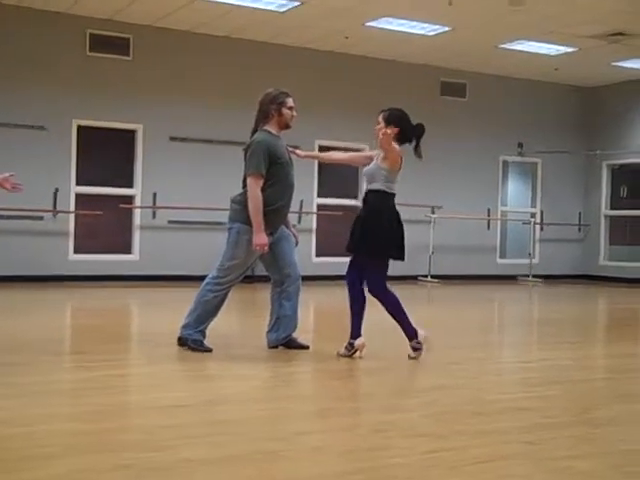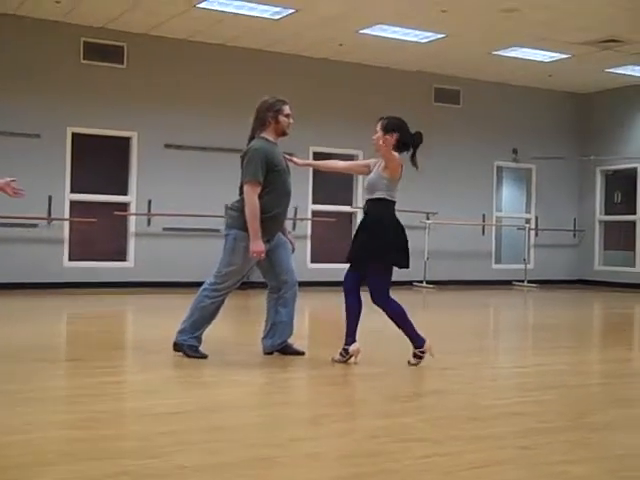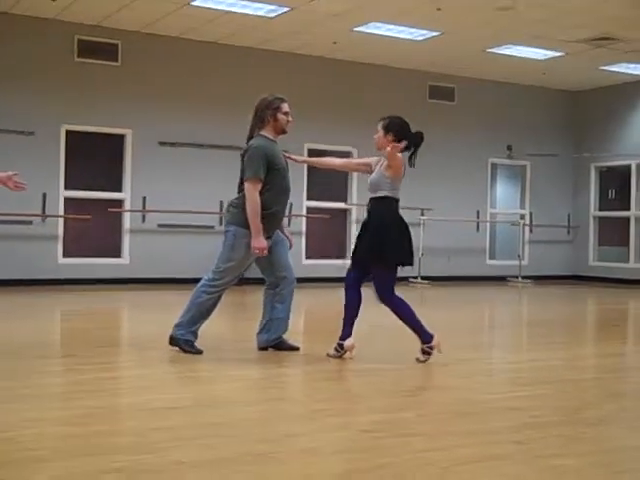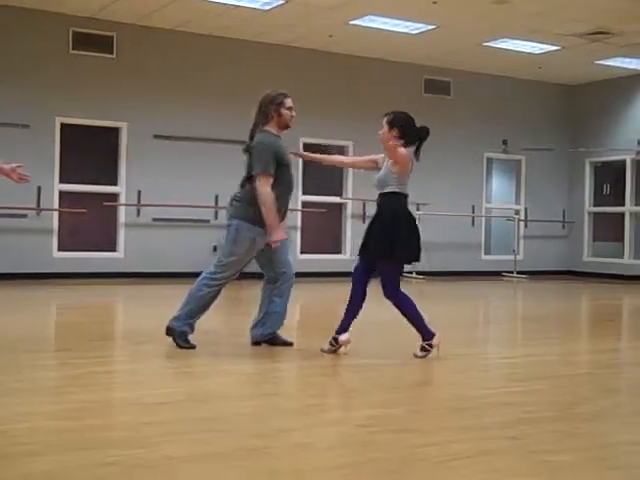
dt=0.1s
person 1, frame 1
left shoulder: (278, 143)
right shoulder: (262, 142)
right elbow: (253, 188)
left wrist: (288, 225)
right wrist: (258, 231)
left hip: (275, 227)
right hip: (249, 225)
left knee: (289, 278)
right knee: (223, 279)
left ankle: (281, 335)
right ankle: (190, 333)
person 1, frame 2
left shoulder: (275, 150)
right shoulder: (259, 150)
right elbow: (250, 195)
left wrist: (284, 232)
right wrist: (255, 238)
left hip: (271, 233)
right hip: (247, 231)
left knee: (286, 284)
right knee: (220, 286)
left ankle: (276, 340)
right ankle: (186, 338)
person 1, frame 3
left shoulder: (274, 148)
right shoulder: (259, 148)
right elbow: (251, 192)
left wrist: (281, 229)
right wrist: (256, 234)
left hip: (269, 230)
right hip: (246, 228)
left knee: (284, 280)
right knee: (218, 281)
left ankle: (271, 336)
right ankle: (183, 333)
person 1, frame 4
left shoulder: (274, 143)
right shoulder: (266, 143)
right elbow: (263, 188)
left wrist: (277, 225)
right wrist: (275, 228)
left hip: (266, 224)
right hip: (249, 221)
left knee: (282, 275)
right knee: (218, 275)
left ankle: (265, 331)
right ankle: (180, 326)
person 2, frame 1
left shoulder: (392, 153)
right shoulder: (378, 155)
left elbow: (388, 144)
right elbow: (341, 156)
left wrist: (385, 140)
right wrist: (306, 154)
left hip: (380, 219)
right hip: (373, 220)
left knee: (376, 286)
right knee: (354, 279)
left ankle: (414, 335)
right ankle: (355, 338)
person 2, frame 2
left shoulder: (392, 162)
right shoulder: (376, 164)
left elbow: (390, 156)
right elbow: (341, 165)
left wrist: (387, 149)
right wrist: (306, 163)
left hip: (383, 230)
right hip: (372, 229)
left knee: (379, 295)
right knee: (351, 285)
left ankle: (419, 343)
right ankle: (349, 343)
person 2, frame 3
left shoulder: (395, 162)
right shoulder: (376, 163)
left elbow: (393, 156)
right elbow: (339, 163)
left wrist: (391, 150)
right wrist: (304, 160)
left hip: (387, 228)
right hip: (376, 228)
left knee: (385, 293)
right knee: (352, 282)
left ankle: (427, 339)
right ankle: (345, 339)
person 2, frame 4
left shoulder: (402, 156)
right shoulder: (384, 159)
left elbow: (397, 153)
right elbow: (347, 161)
left wrist: (392, 149)
right wrist: (312, 157)
left hip: (395, 224)
right hip: (386, 222)
left knee: (390, 287)
right knee: (360, 276)
left ankle: (428, 336)
right ankle: (341, 333)
